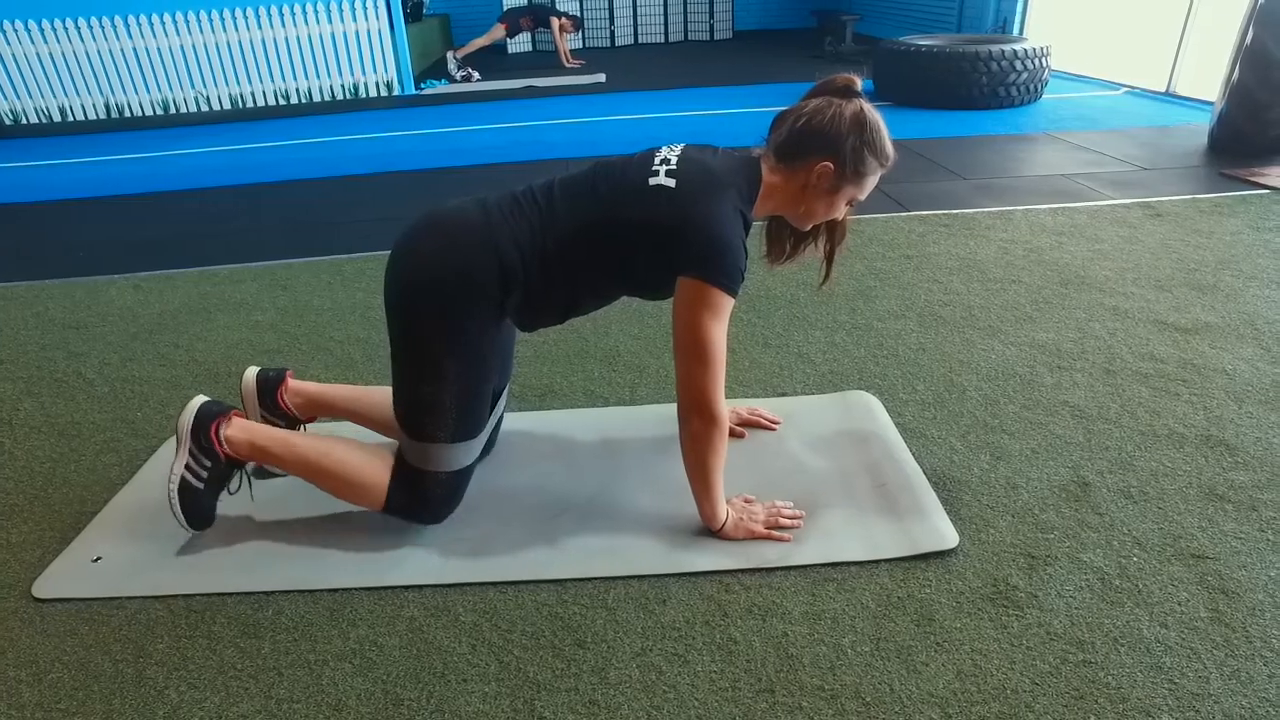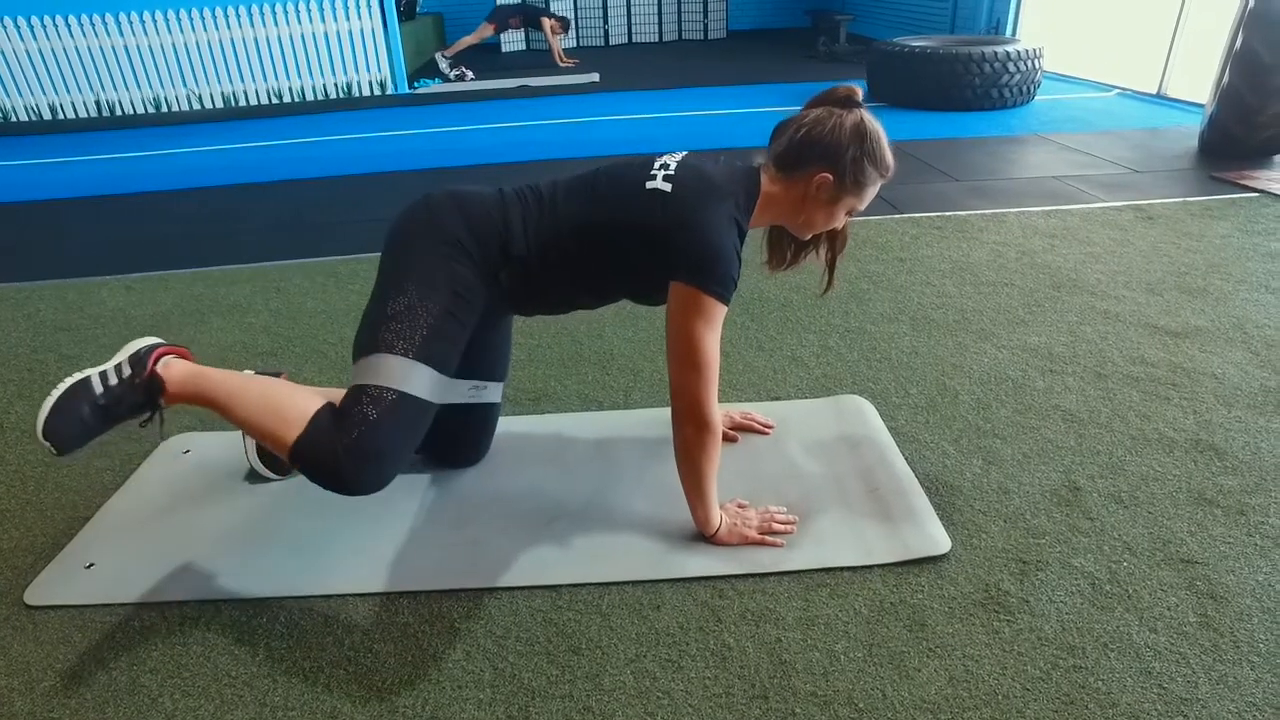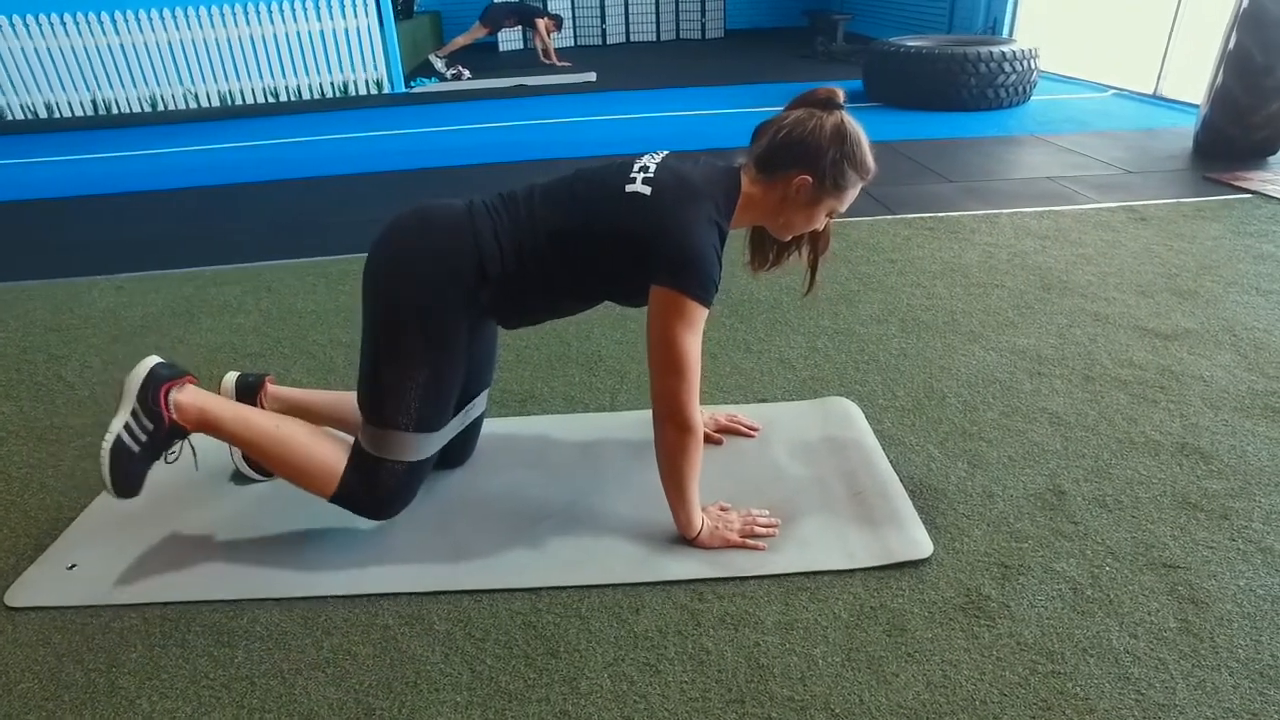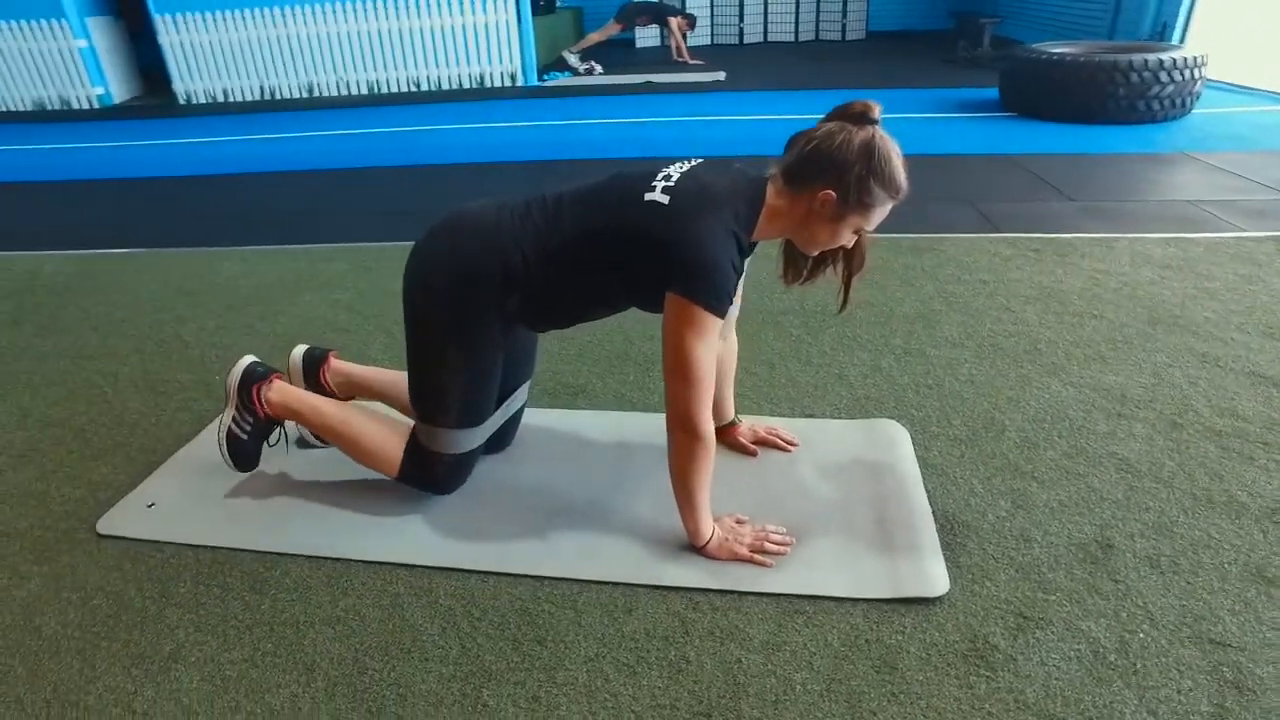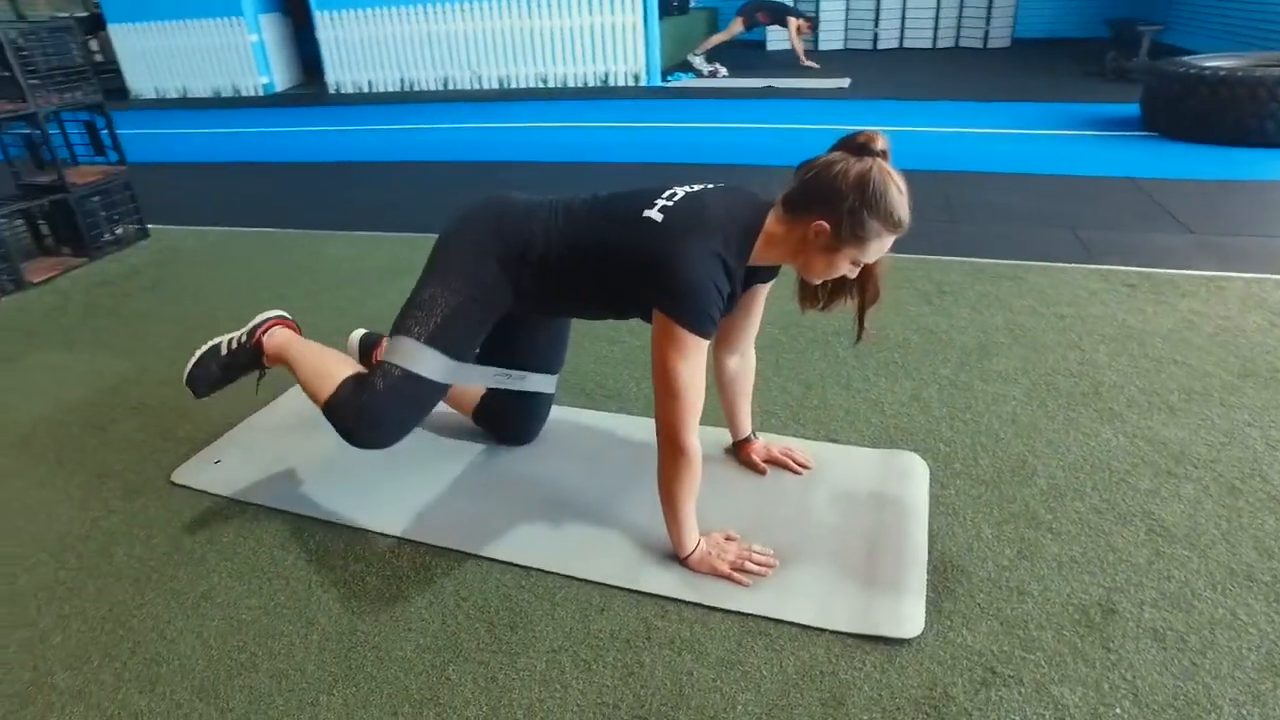
dt=0.7s
person 1, frame 1
left shoulder: (723, 171)
right shoulder: (716, 226)
right elbow: (699, 403)
left wrist: (713, 411)
right wrist: (718, 514)
left hip: (461, 255)
right hip: (455, 281)
left knee: (465, 433)
right knee: (429, 492)
left ankle: (287, 395)
right ankle: (231, 436)
person 1, frame 2
left shoulder: (726, 182)
right shoulder: (712, 233)
right elbow: (691, 410)
left wrist: (708, 417)
right wrist: (711, 519)
left hip: (472, 251)
right hip: (450, 251)
left knee: (462, 444)
right knee: (356, 456)
left ankle: (278, 392)
right ankle: (163, 374)
person 1, frame 3
left shoulder: (706, 183)
right shoulder: (692, 234)
right elbow: (672, 412)
left wrist: (693, 420)
right wrist: (693, 523)
left hip: (452, 257)
right hip: (431, 277)
left knee: (451, 446)
right knee: (379, 487)
left ankle: (259, 397)
right ankle: (179, 402)
person 1, frame 4
left shoulder: (743, 197)
right shoulder: (706, 240)
left elbow: (720, 332)
right elbow: (687, 420)
left wrist: (730, 423)
right wrist: (704, 533)
left hip: (500, 266)
right hip: (463, 277)
left knee: (493, 434)
right knee: (440, 468)
left ankle: (326, 372)
right ankle: (272, 395)
person 1, frame 5
left shoulder: (761, 233)
right shoulder: (700, 264)
left elbow: (735, 350)
right elbow: (677, 434)
left wrist: (745, 438)
right wrist: (689, 545)
left hip: (536, 275)
right hip: (493, 254)
left knee: (515, 427)
right knee: (373, 419)
left ankle: (379, 351)
right ankle: (274, 340)
